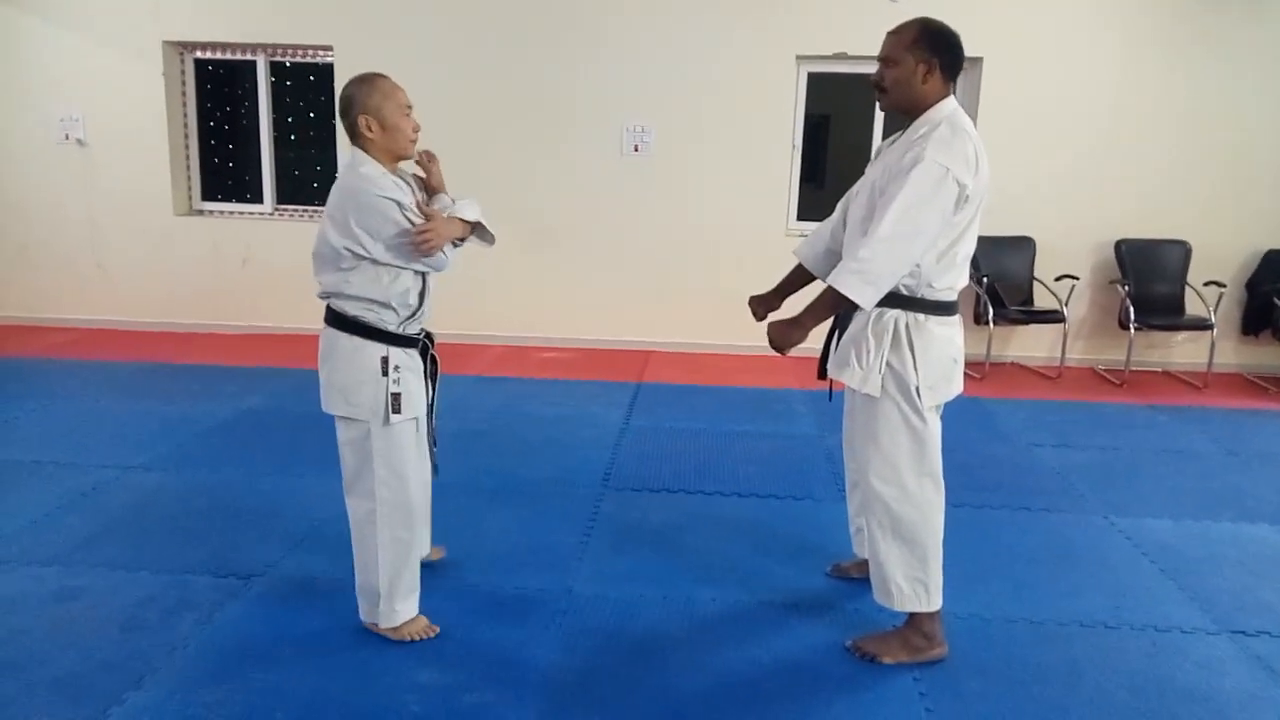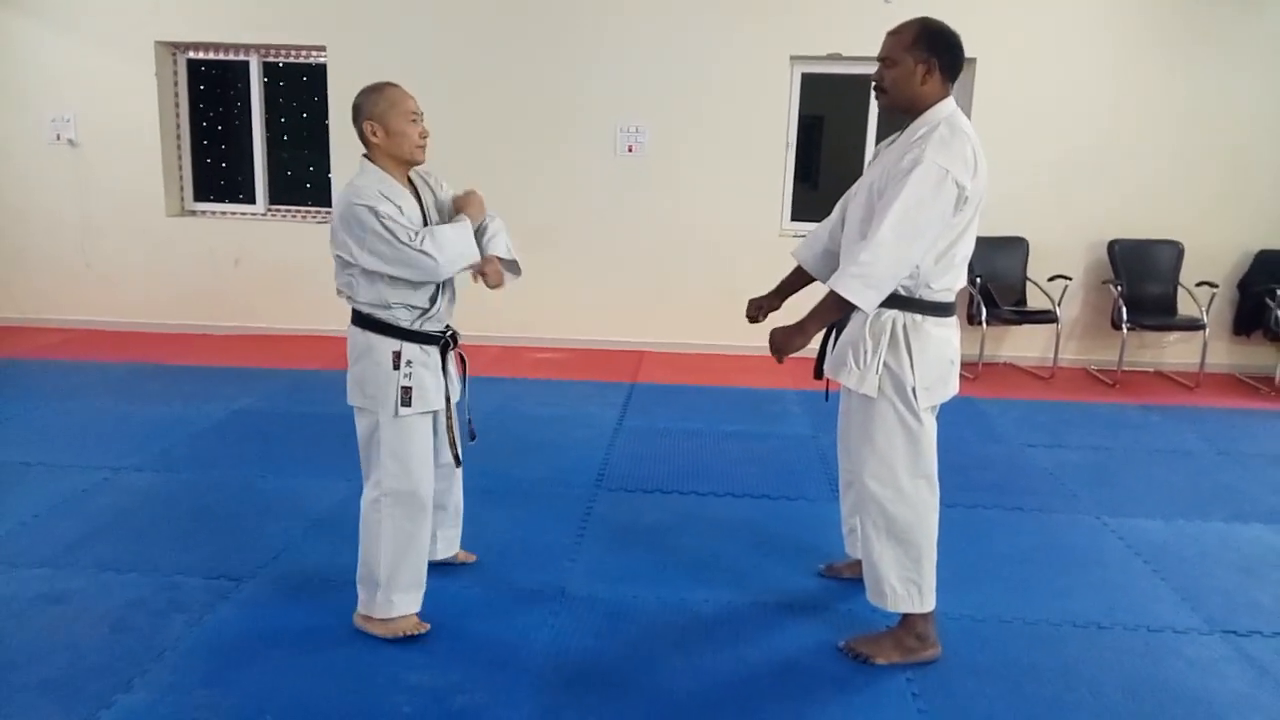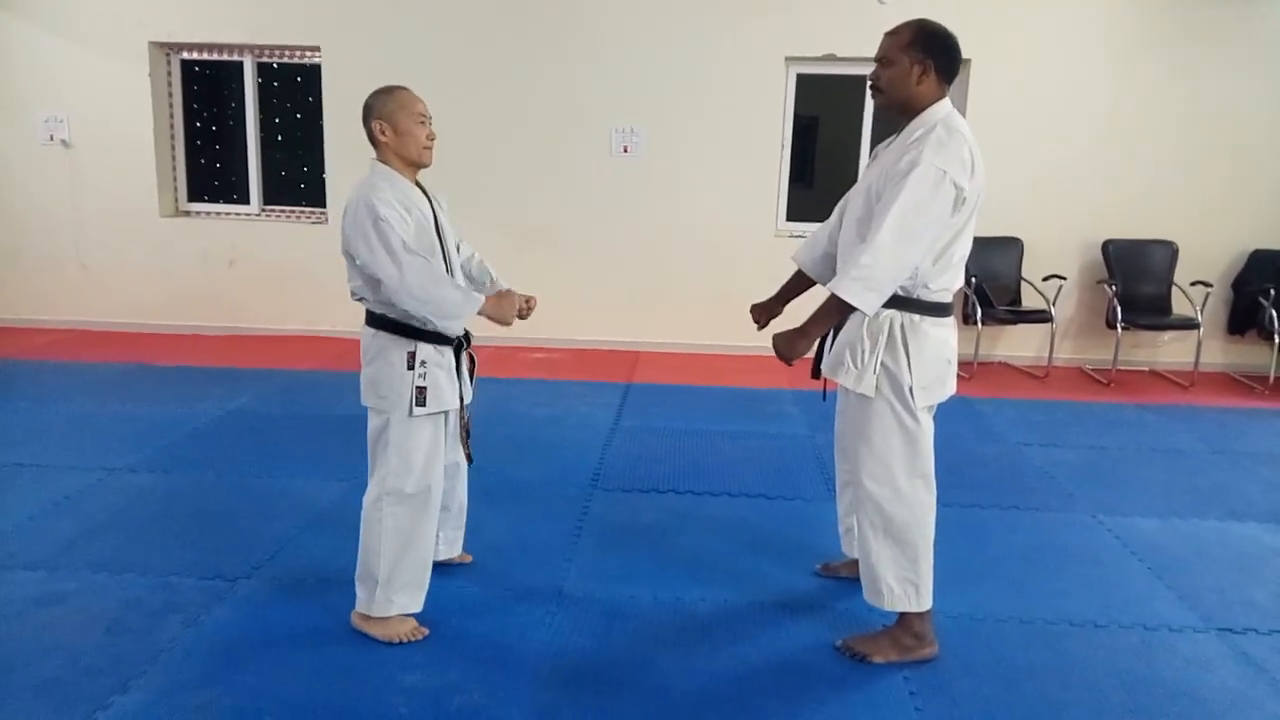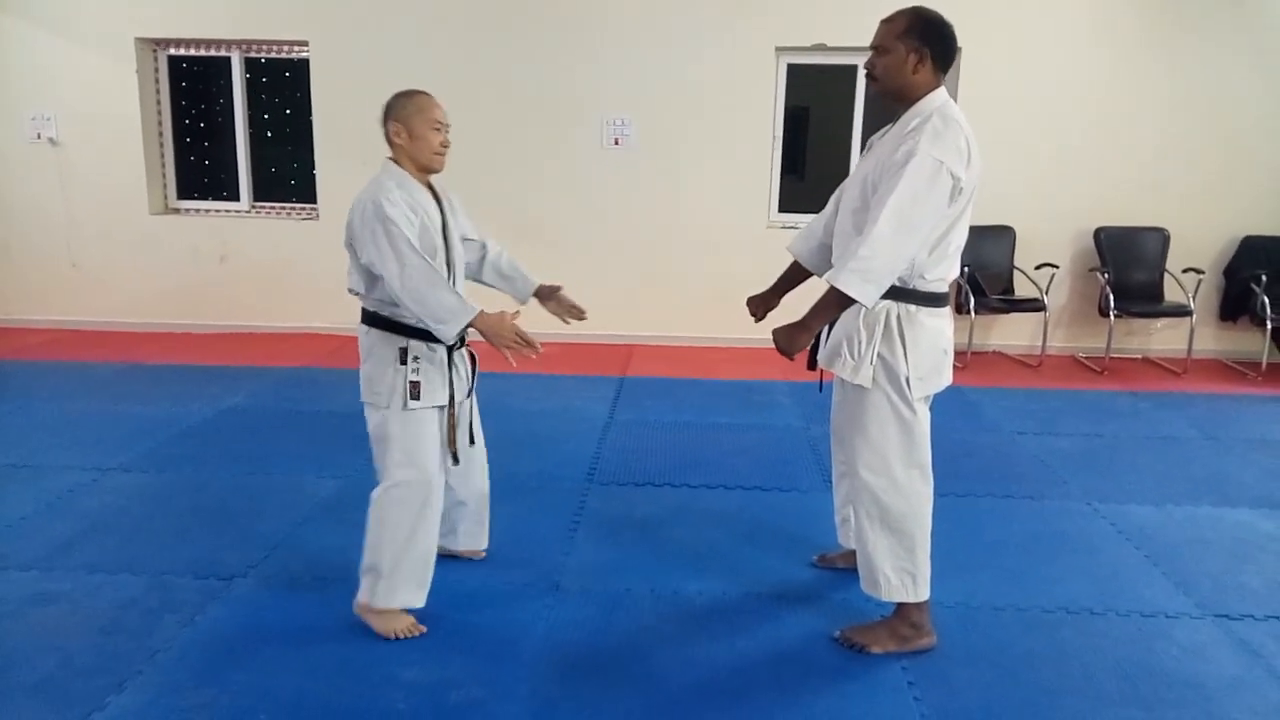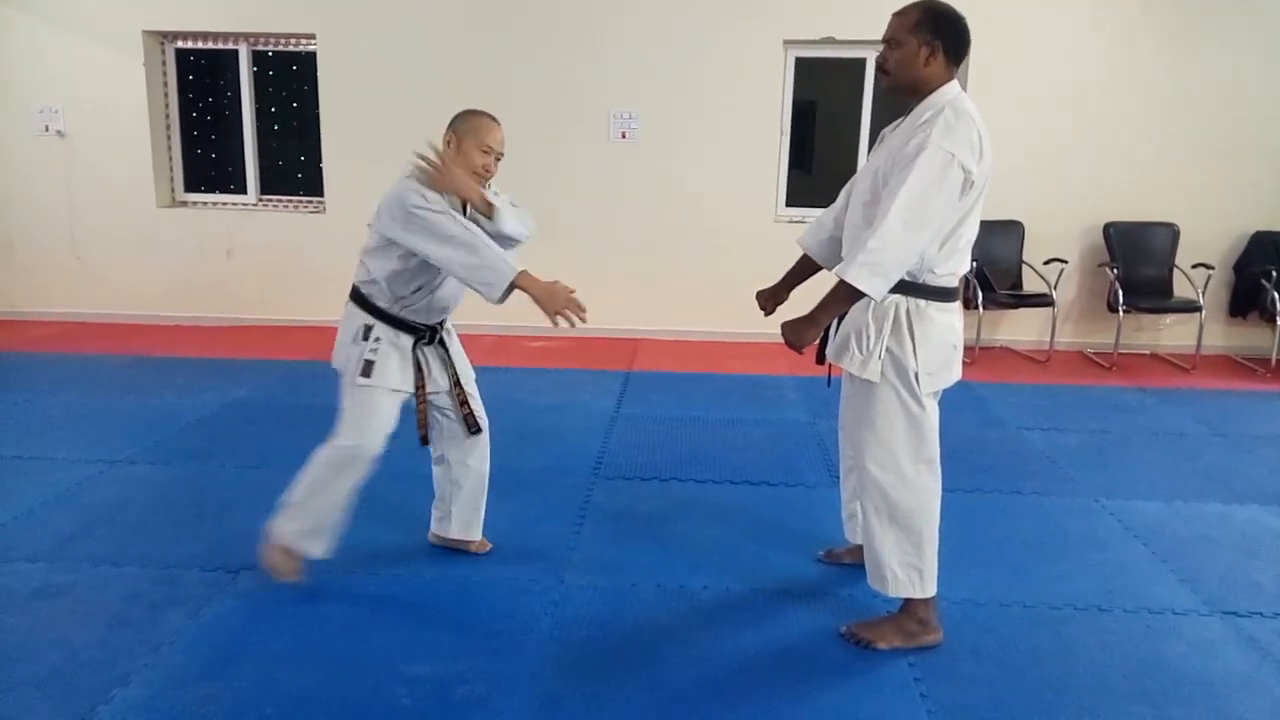
dt=0.5s
person 1, frame 1
left shoulder: (945, 148)
right shoulder: (910, 142)
left elbow: (883, 252)
right elbow: (842, 228)
left wrist: (801, 325)
right wrist: (777, 295)
left hip: (907, 335)
right hip: (881, 328)
left knee: (900, 473)
right knee: (871, 460)
left ankle: (924, 627)
right ankle: (877, 557)
person 1, frame 2
left shoulder: (944, 148)
right shoulder: (907, 143)
left elbow: (884, 255)
right elbow: (840, 229)
left wrist: (804, 329)
right wrist: (776, 296)
left hip: (903, 337)
right hip: (878, 329)
left knee: (896, 475)
right knee: (866, 461)
left ankle: (917, 627)
right ankle: (871, 557)
person 1, frame 3
left shoulder: (940, 149)
right shoulder: (906, 143)
left elbow: (883, 257)
right elbow: (839, 232)
left wrist: (807, 333)
right wrist: (778, 301)
left hip: (900, 337)
right hip: (874, 330)
left knee: (892, 473)
right knee: (861, 460)
left ankle: (914, 626)
right ankle: (867, 556)
person 1, frame 4
left shoulder: (936, 138)
right shoulder: (899, 134)
left elbow: (882, 248)
right elbow: (835, 222)
left wrist: (807, 327)
right wrist: (774, 293)
left hip: (896, 327)
right hip: (869, 321)
left knee: (889, 465)
right knee: (857, 451)
left ankle: (912, 617)
right ankle: (864, 547)
person 1, frame 5
left shoulder: (948, 131)
right shoulder: (913, 126)
left elbow: (893, 242)
right elbow: (846, 216)
left wrist: (814, 320)
right wrist: (784, 286)
left hip: (906, 322)
right hip: (880, 314)
left knee: (896, 458)
right knee: (866, 445)
left ankle: (918, 613)
right ankle: (870, 542)
person 2, frame 1
left shoulder: (394, 180)
right shoulder: (366, 193)
left elbow: (466, 213)
right elbow: (435, 256)
left wrist: (451, 222)
right wrist: (440, 201)
left hip: (393, 350)
right hip: (369, 356)
left knee: (411, 464)
right knee: (387, 487)
left ankle: (408, 546)
right ankle: (387, 610)
person 2, frame 2
left shoulder: (424, 185)
right shoulder: (362, 202)
left elbow: (479, 219)
right elbow: (427, 257)
left wrist: (493, 257)
right wrist: (466, 221)
left hip: (431, 349)
right hip: (390, 357)
left knee: (442, 459)
right knee: (399, 480)
left ankle: (437, 544)
right ankle: (380, 606)
person 2, frame 3
left shoulder: (422, 195)
right shoulder: (374, 201)
left elbow: (460, 259)
right elbow: (411, 279)
left wrist: (503, 294)
right wrist: (482, 306)
left hip: (439, 352)
right hip: (403, 356)
left knee: (447, 461)
right knee: (404, 480)
left ankle: (437, 545)
right ankle: (377, 606)
person 2, frame 4
left shoulder: (439, 198)
right shoulder: (382, 199)
left elbow: (478, 254)
right elbow: (411, 279)
left wrist: (539, 290)
right wrist: (484, 322)
left hip: (444, 347)
right hip: (397, 352)
left knee: (463, 452)
right knee: (412, 474)
left ankle: (455, 537)
right ankle: (382, 596)
person 2, frame 5
left shoulder: (479, 196)
right shoulder: (415, 196)
left elbow: (514, 231)
right elbow: (465, 248)
left wrist: (479, 200)
right wrist: (535, 286)
left hip: (434, 337)
right hip: (379, 335)
left knee: (467, 432)
right knee: (360, 442)
left ankle: (454, 527)
right ankle: (290, 535)
